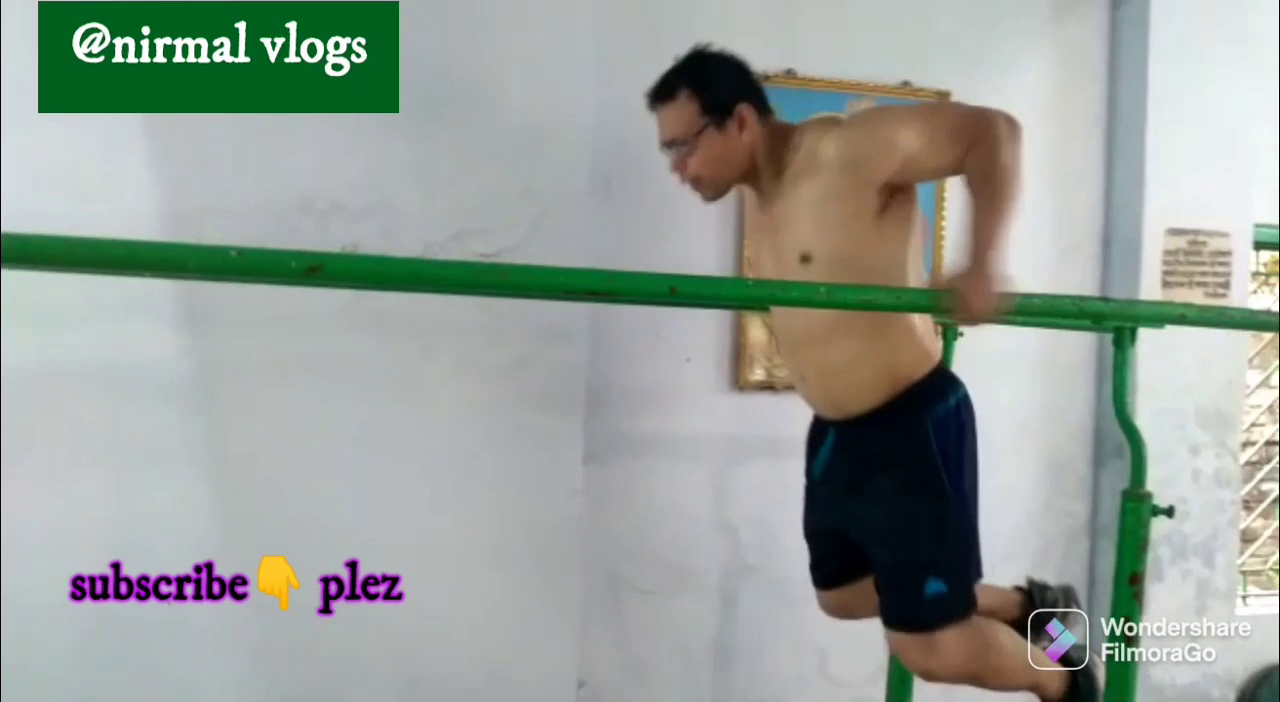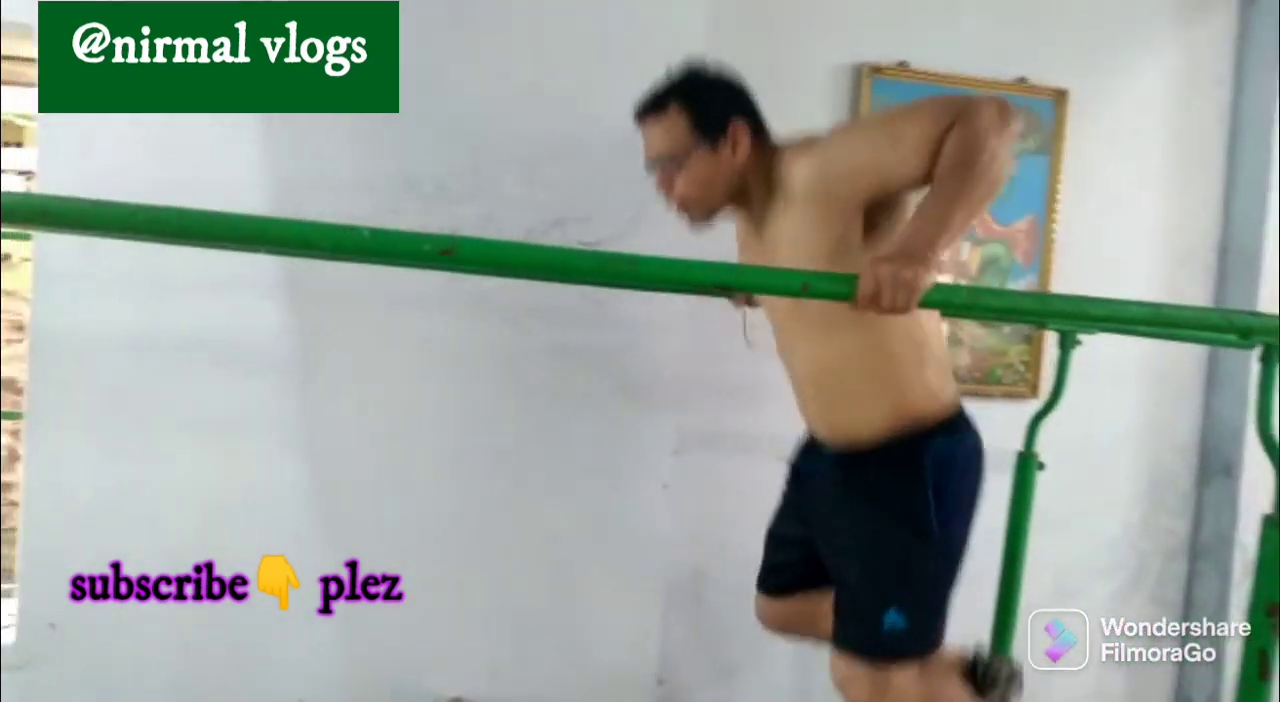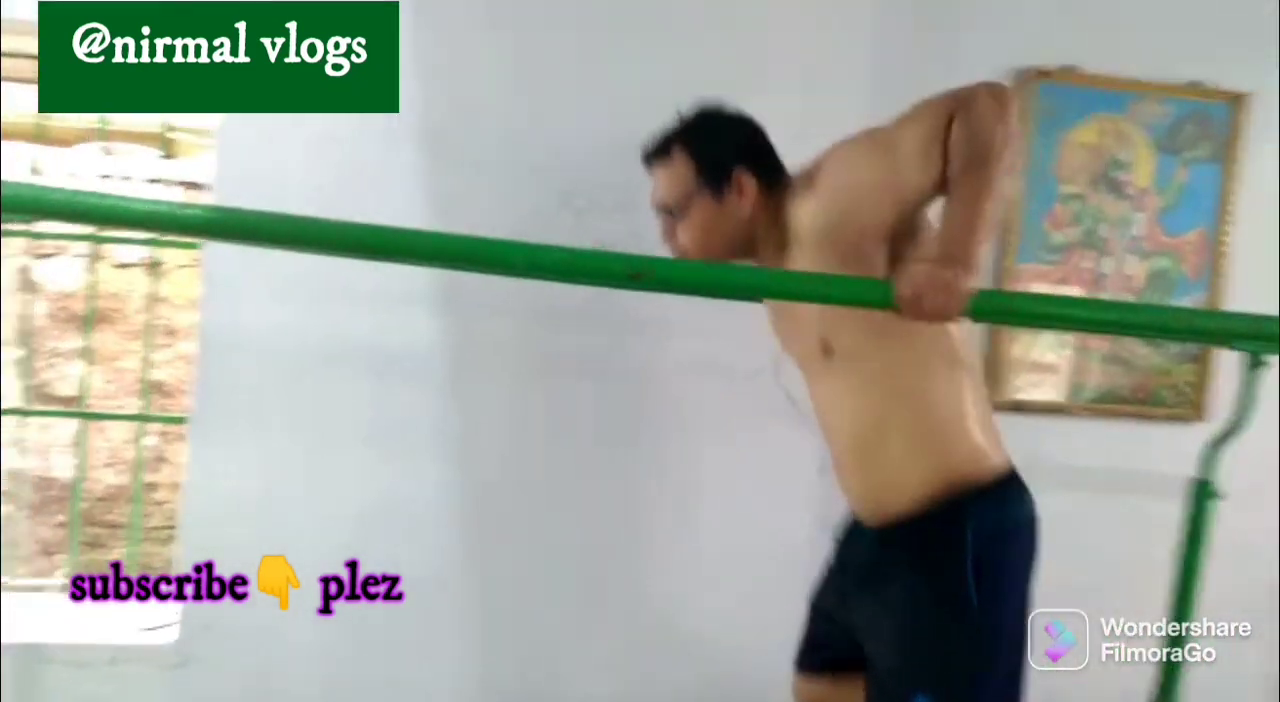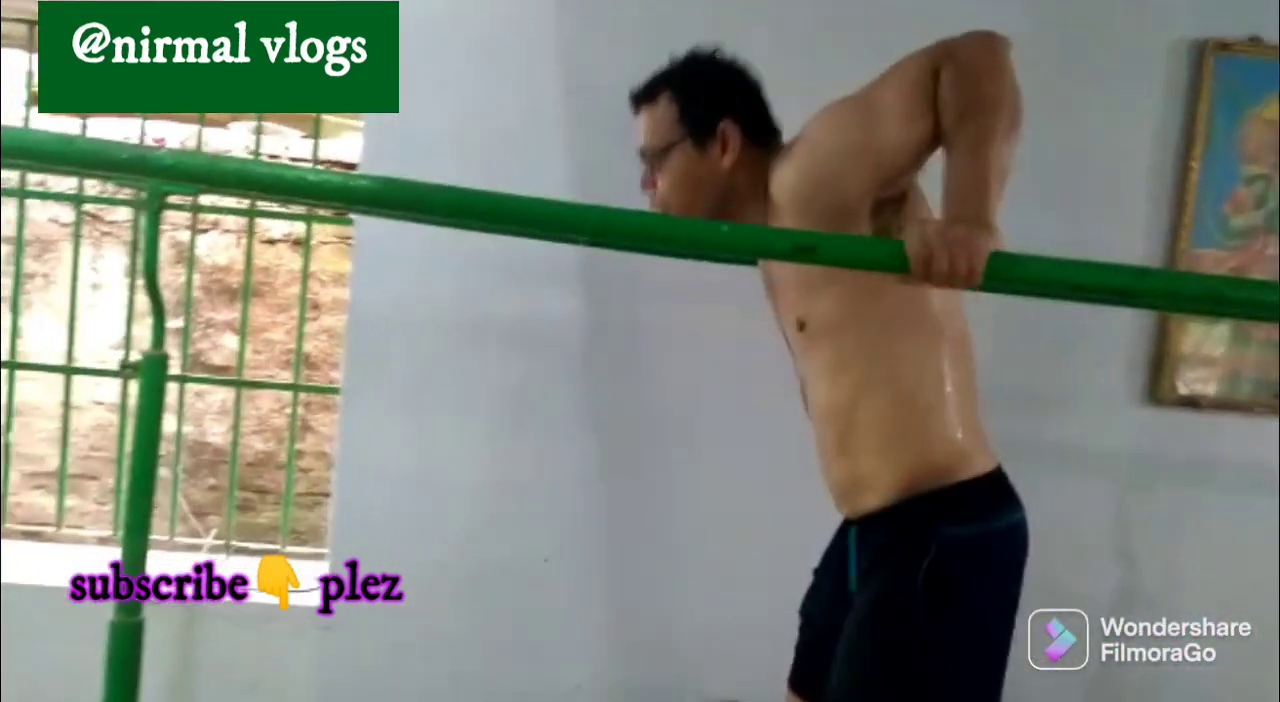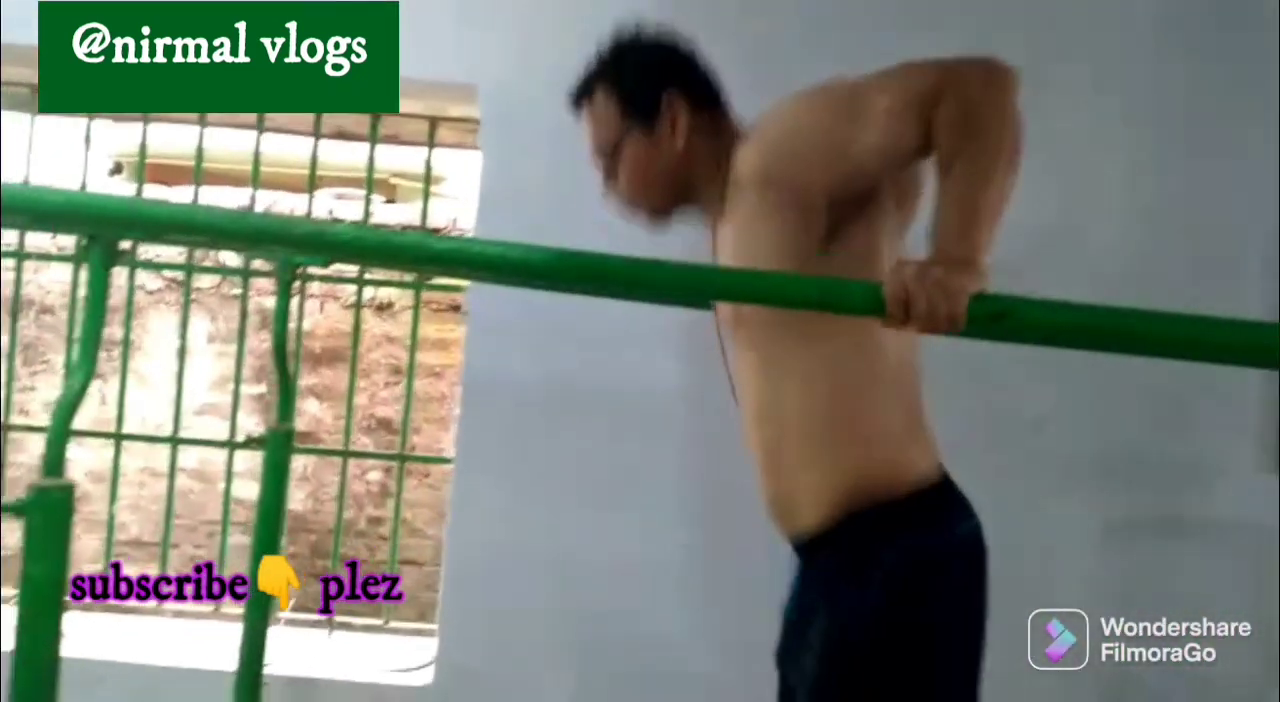
dt=0.7s
person 1, frame 1
left shoulder: (844, 152)
right shoulder: (763, 188)
left elbow: (993, 131)
left wrist: (982, 260)
left hip: (913, 426)
right hip: (835, 435)
left knee: (928, 645)
right knee: (841, 594)
right ankle: (1024, 606)
person 1, frame 2
left shoulder: (821, 174)
right shoulder: (759, 201)
left elbow: (986, 120)
left wrist: (921, 249)
left hip: (917, 461)
right hip: (836, 459)
right knee: (783, 608)
person 1, frame 3
left shoulder: (835, 211)
right shoulder: (780, 248)
left elbow: (984, 104)
left wrist: (956, 259)
left hip: (963, 537)
right hip: (880, 536)
person 1, frame 4
left shoulder: (811, 182)
right shoulder: (777, 208)
left elbow: (976, 57)
left wrist: (970, 220)
left hip: (944, 543)
right hip: (882, 533)
person 1, frame 5
left shoulder: (776, 166)
right shoulder: (740, 210)
left elbow: (979, 85)
right elbow: (894, 177)
left wrist: (958, 258)
left hip: (899, 564)
